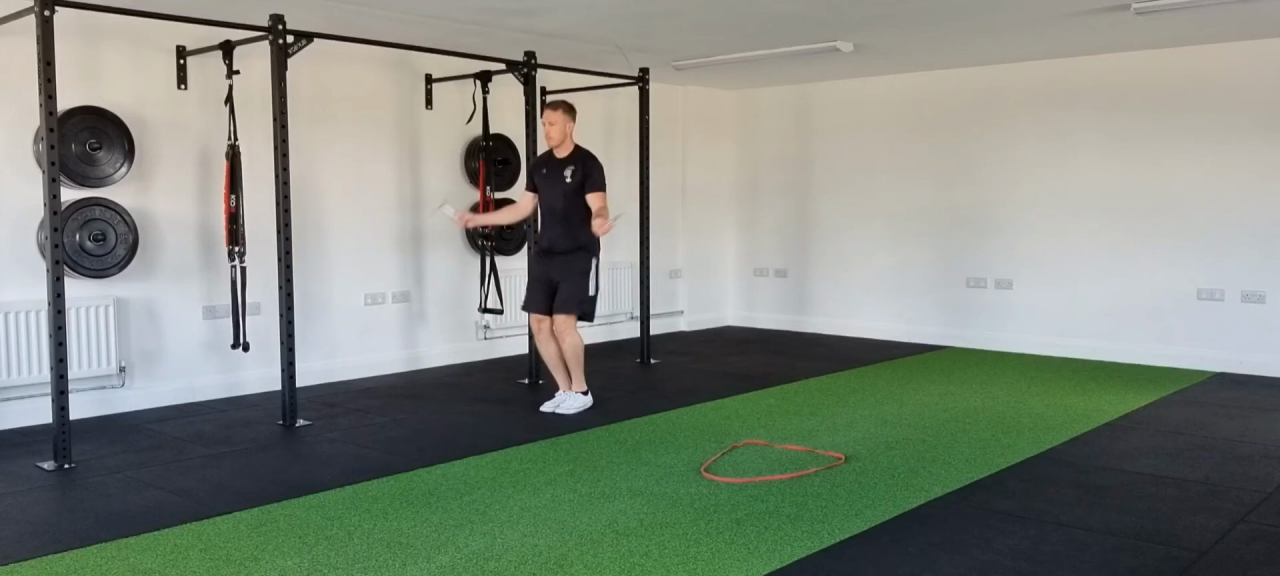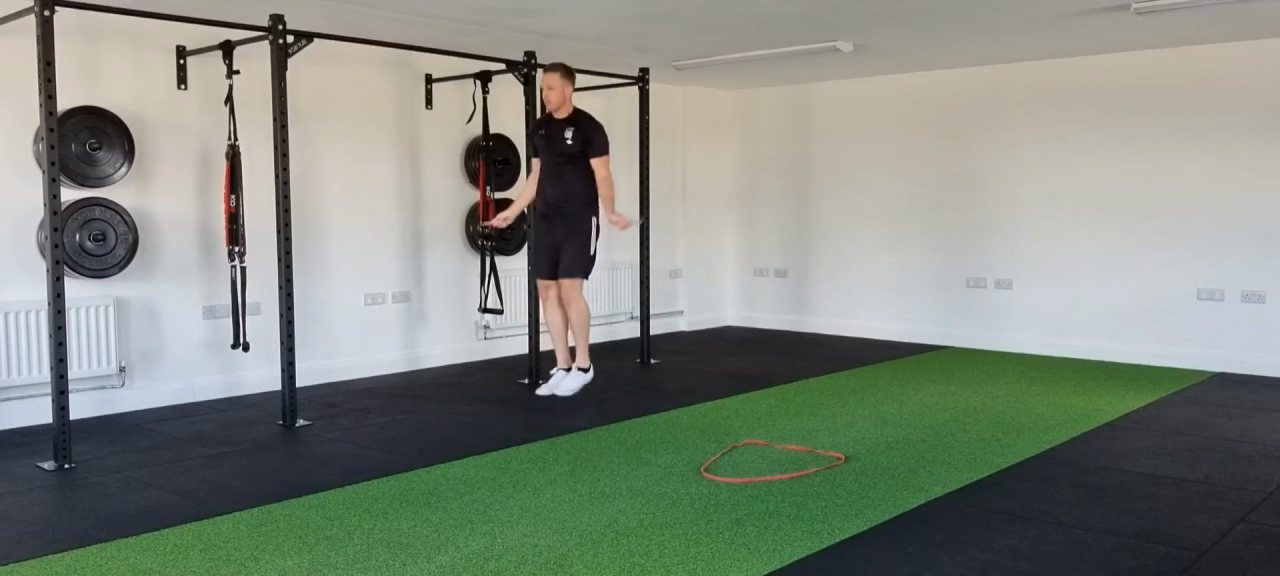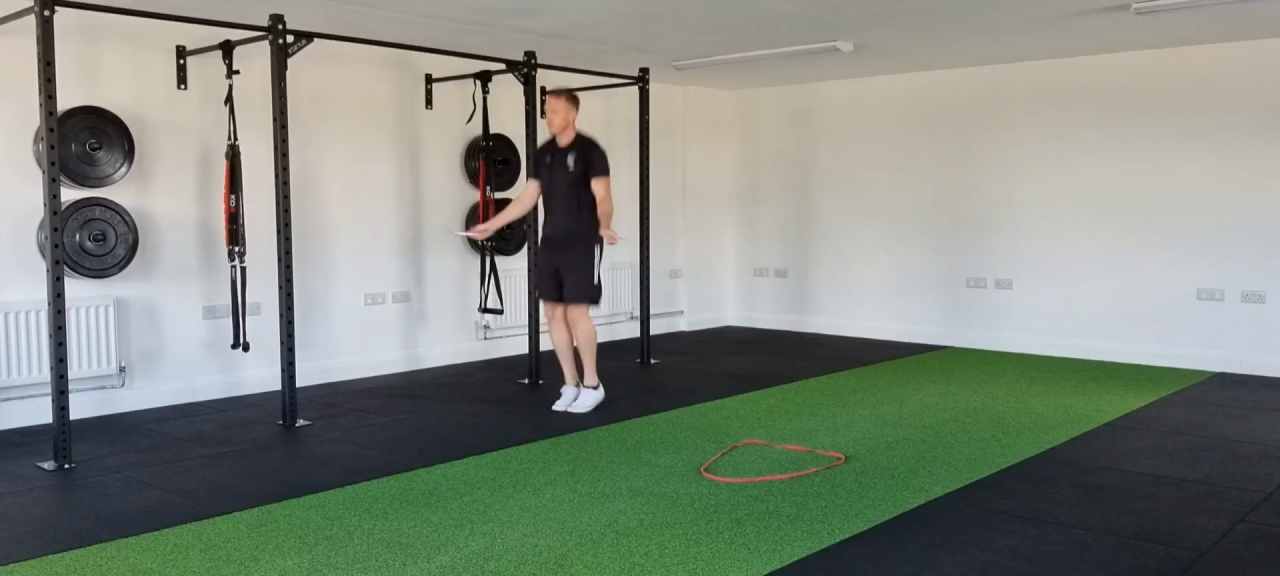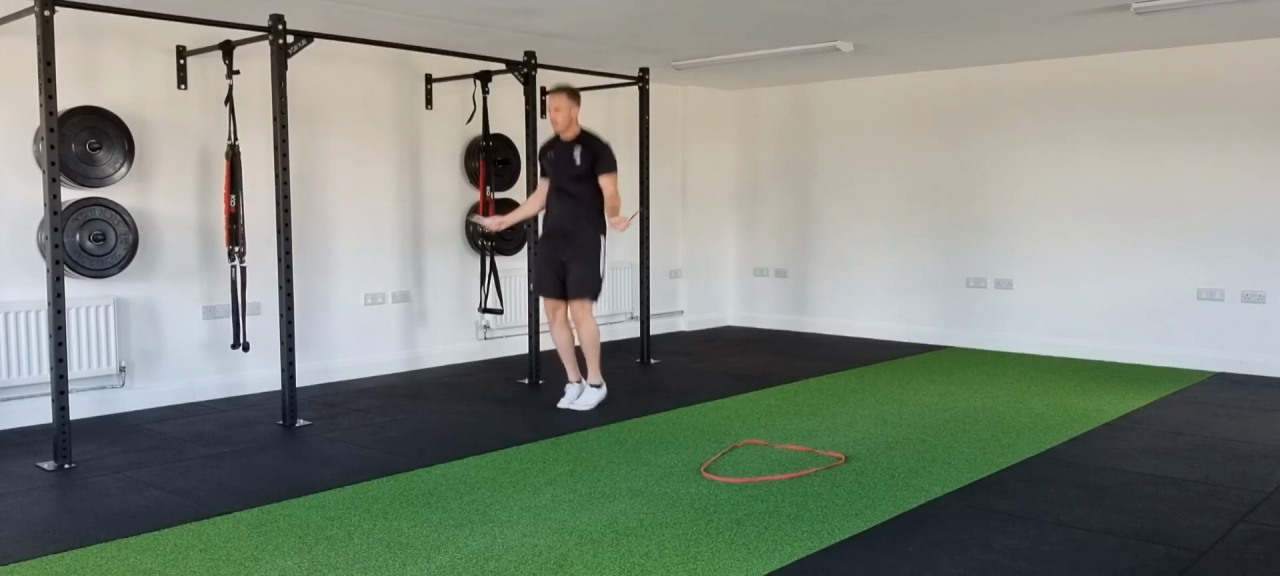
dt=0.3s
person 1, frame 1
left shoulder: (588, 164)
right shoulder: (540, 164)
left elbow: (599, 208)
right elbow: (524, 208)
left wrist: (600, 222)
right wrist: (479, 219)
left hip: (578, 257)
right hip: (544, 257)
left knee: (564, 324)
right knee: (540, 325)
left ankle: (581, 392)
right ankle: (565, 389)
person 1, frame 2
left shoulder: (589, 127)
right shoulder: (540, 127)
left elbow: (601, 175)
left wrist: (610, 212)
right wrist: (511, 212)
left hip: (579, 220)
right hip: (545, 220)
left knee: (570, 288)
right knee: (548, 290)
left ankle: (582, 365)
right ankle: (562, 367)
person 1, frame 3
left shoulder: (590, 152)
right shoulder: (543, 153)
left elbow: (602, 196)
right elbow: (527, 198)
left wrist: (605, 228)
right wrist: (490, 225)
left hip: (582, 244)
right hip: (550, 244)
left knee: (577, 312)
right knee: (554, 314)
left ankle: (592, 385)
right ankle: (572, 385)
person 1, frame 4
left shoulder: (595, 148)
right shoulder: (548, 150)
left elbow: (609, 192)
left wrist: (613, 217)
right wrist: (507, 219)
left hip: (585, 240)
right hip: (552, 240)
left knee: (579, 310)
right knee: (554, 311)
left ankle: (595, 382)
right ankle: (575, 382)
